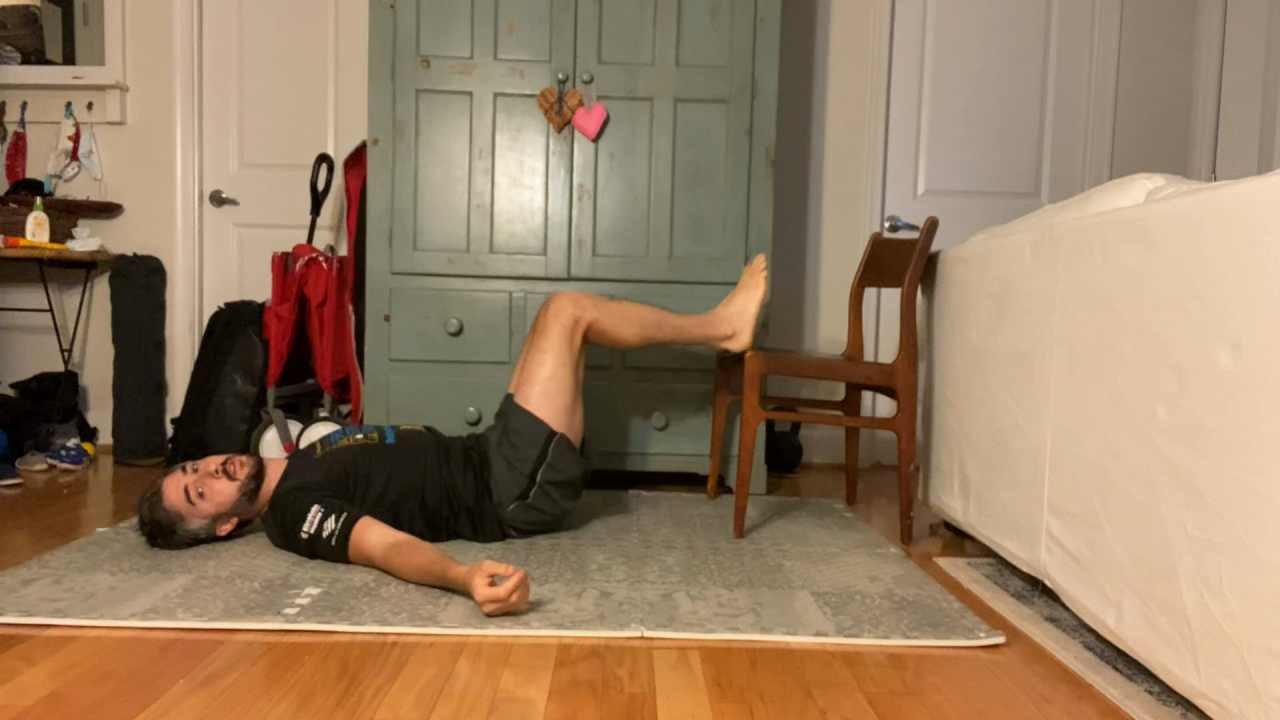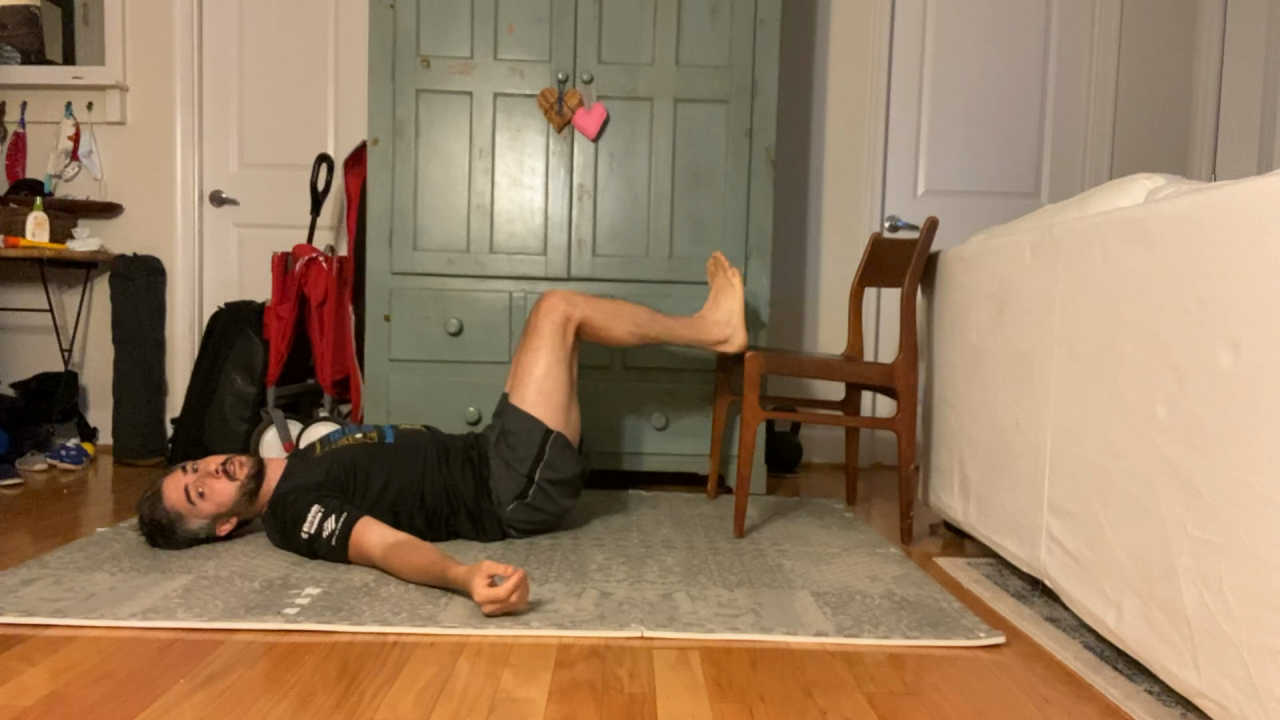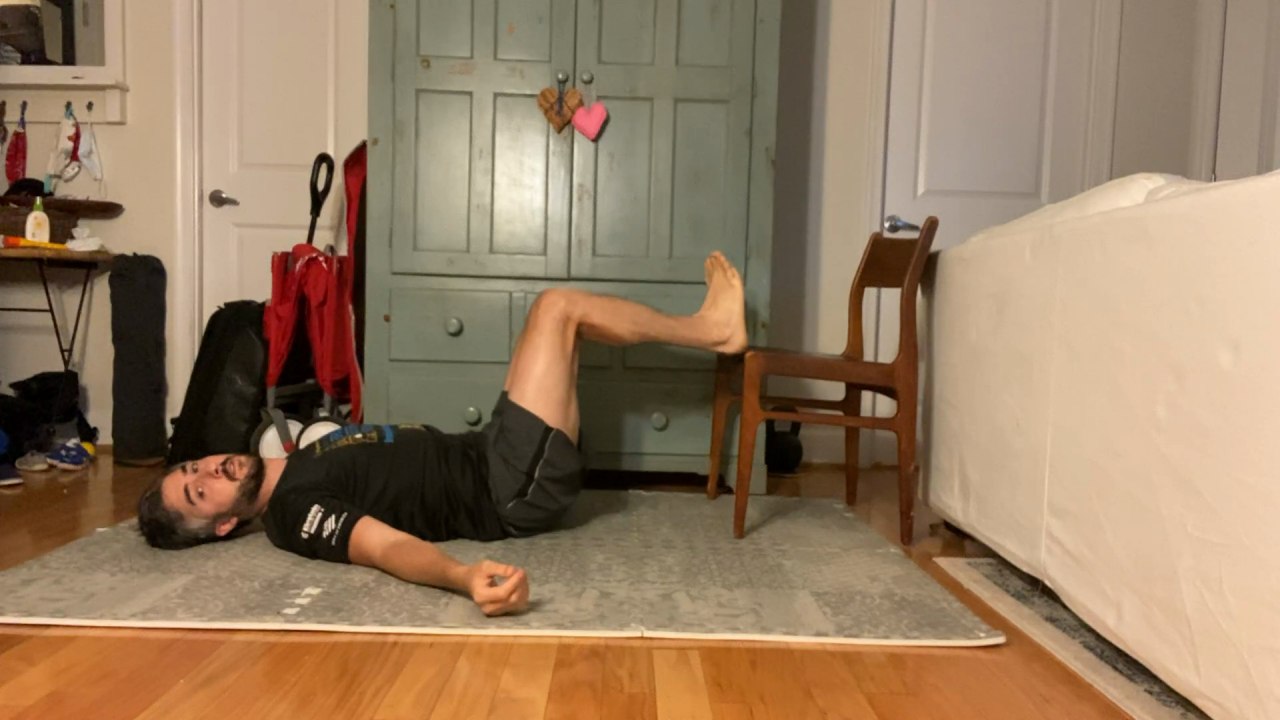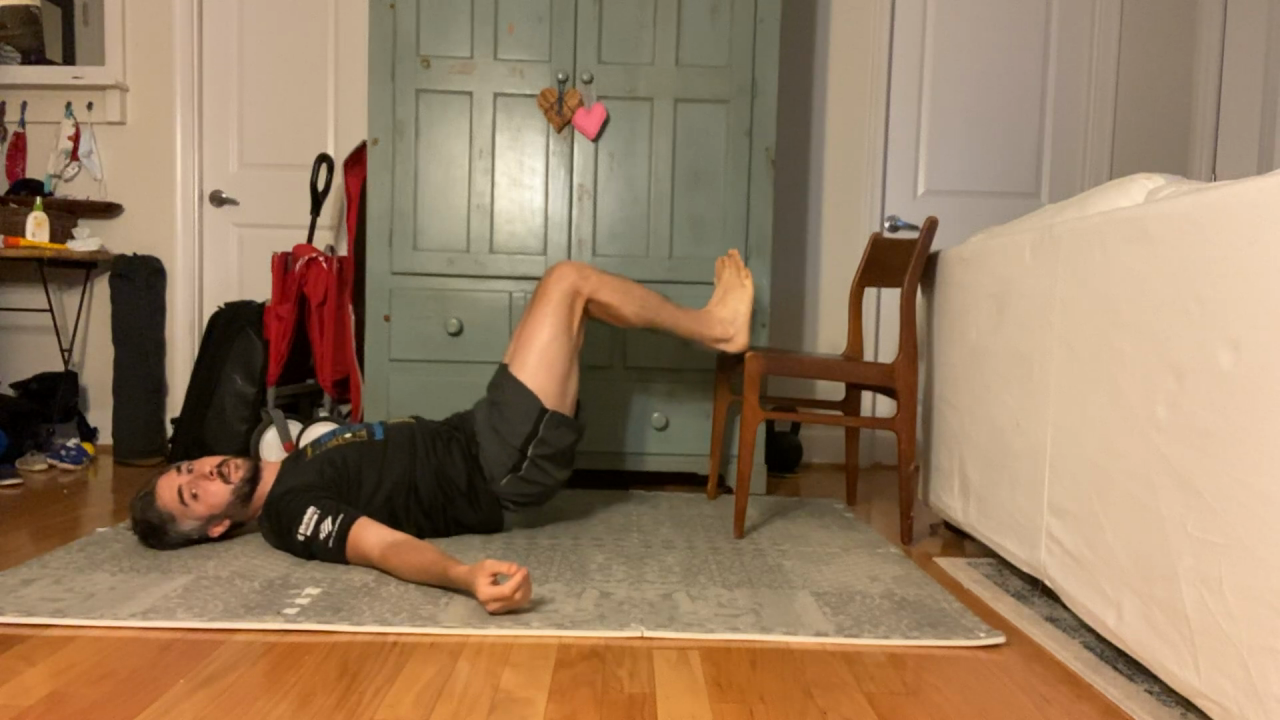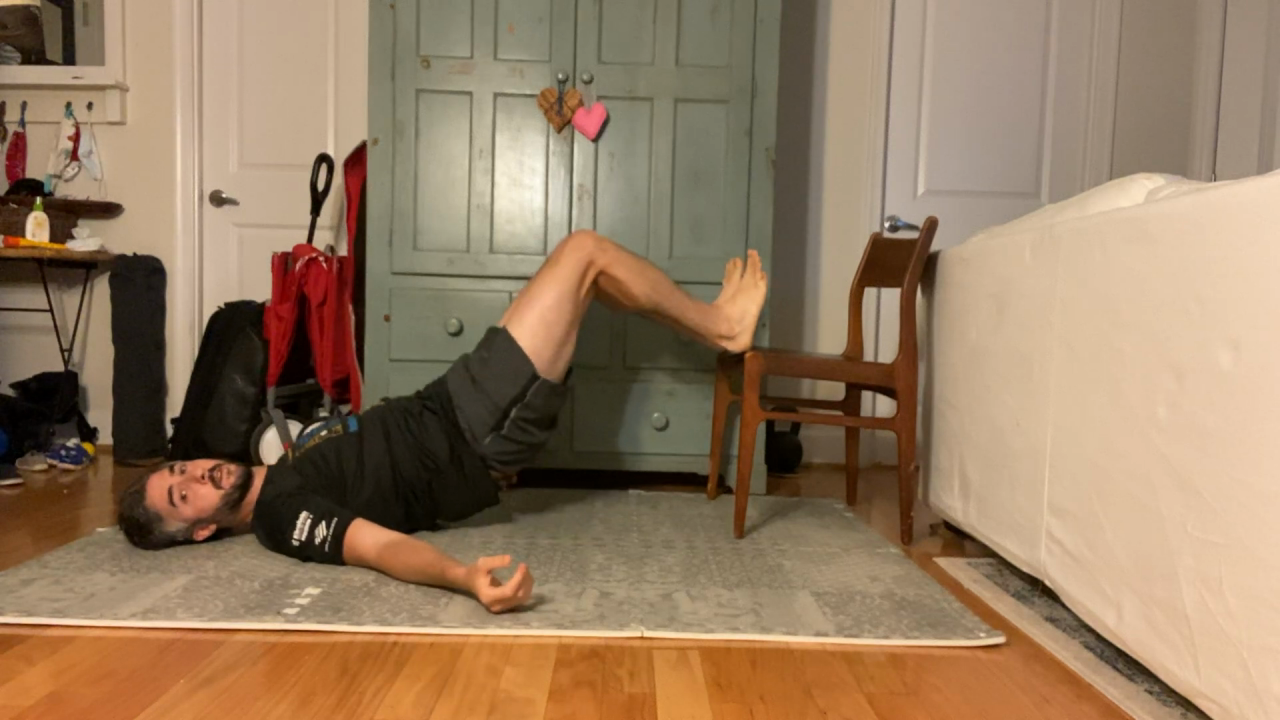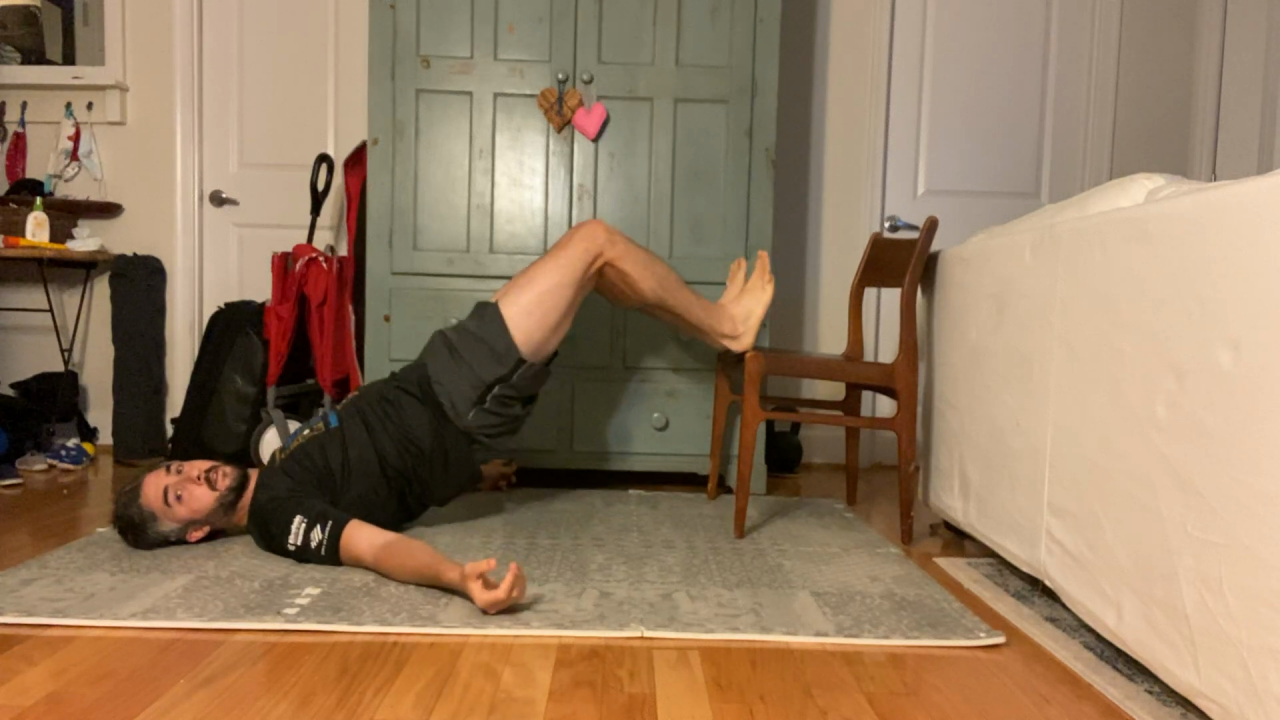
dt=0.5s
person 1, frame 1
left shoulder: (301, 467)
right shoulder: (296, 515)
right elbow: (389, 547)
right wrist: (464, 576)
left hip: (482, 457)
right hip: (516, 492)
left knee: (568, 314)
right knee: (568, 310)
left ankle: (717, 326)
right ankle: (718, 326)
person 1, frame 2
left shoulder: (302, 466)
right shoulder: (297, 514)
right elbow: (390, 547)
right wrist: (463, 576)
left hip: (486, 460)
right hip: (517, 491)
left knee: (561, 314)
right knee: (558, 307)
left ankle: (706, 326)
right ankle: (711, 329)
person 1, frame 3
left shoulder: (301, 467)
right shoulder: (297, 513)
right elbow: (390, 548)
right wrist: (464, 577)
left hip: (482, 456)
right hip: (515, 488)
left knee: (562, 314)
right knee: (558, 306)
left ankle: (705, 328)
right ankle: (709, 330)
person 1, frame 4
left shoulder: (296, 473)
right shoulder: (293, 515)
right elbow: (389, 548)
right wrist: (465, 575)
left hip: (473, 443)
right hip: (504, 464)
left knee: (570, 286)
right knee: (568, 279)
left ankle: (708, 324)
right ankle: (715, 327)
person 1, frame 5
left shoulder: (284, 478)
right shoulder: (284, 520)
right elbow: (386, 548)
right wrist: (463, 577)
left hip: (452, 409)
right hip: (483, 428)
left knee: (585, 262)
right knee: (585, 250)
left ankle: (714, 322)
right ankle: (720, 325)
person 1, frame 6
left shoulder: (276, 477)
right shoulder: (279, 519)
right elbow: (379, 547)
right wrist: (460, 578)
left hip: (436, 387)
right hip: (467, 398)
left knee: (592, 250)
right knee: (595, 239)
left ankle: (715, 320)
right ankle: (724, 325)
